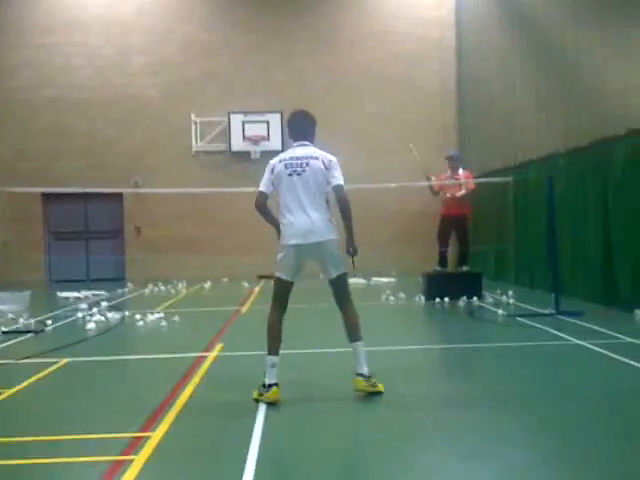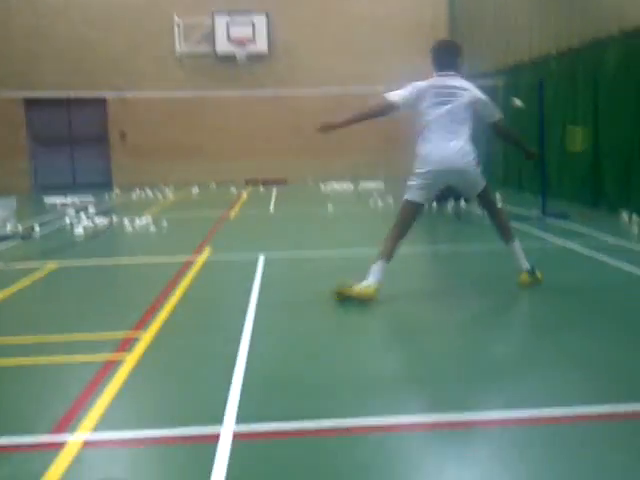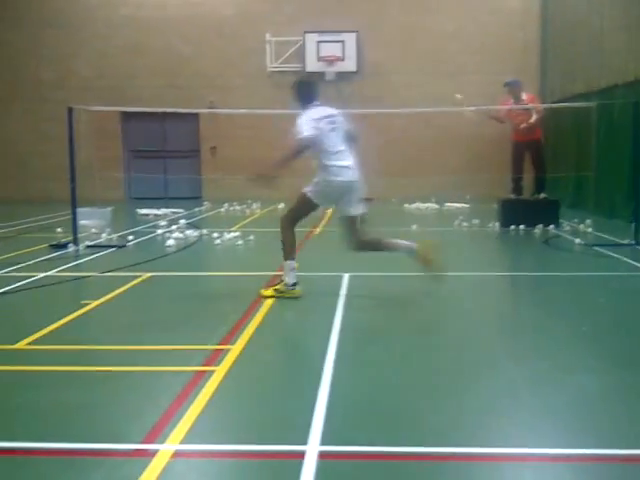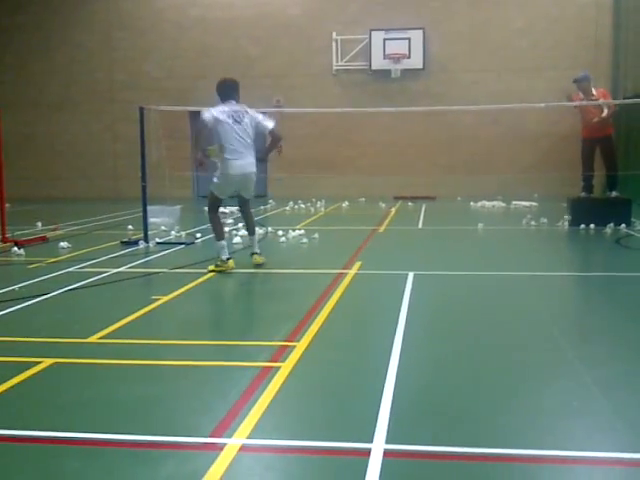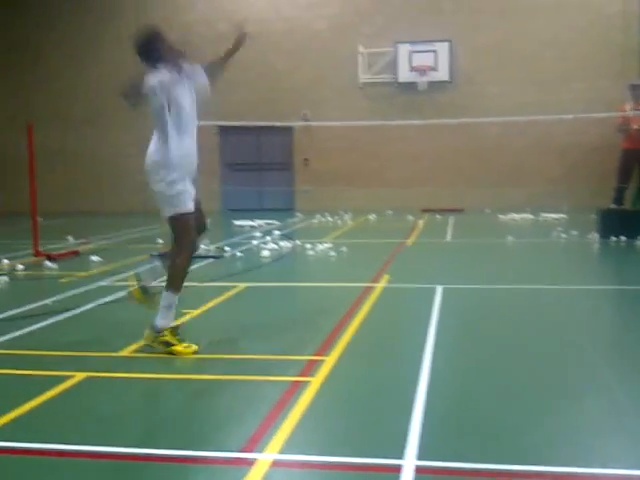
dt=1s
person 1, frame 1
left shoulder: (276, 163)
right shoulder: (326, 159)
left elbow: (259, 203)
right elbow: (342, 199)
right wrist: (351, 237)
left hip: (292, 239)
right hip: (324, 237)
left knee: (278, 308)
right knee: (345, 303)
left ankle: (270, 383)
right ankle: (362, 374)
person 1, frame 2
left shoulder: (421, 88)
right shoulder: (472, 92)
left elbow: (384, 107)
right elbow: (499, 127)
left wrist: (339, 123)
right wrist: (526, 150)
left hip: (428, 164)
right hip: (462, 161)
left knee: (400, 226)
right knee: (493, 210)
left ankle: (370, 284)
right ankle: (526, 270)
person 1, frame 3
left shoulder: (307, 119)
right shoulder: (335, 114)
left elbow: (303, 145)
right elbow: (351, 136)
left wrist: (275, 169)
left hip: (330, 179)
right hip: (351, 177)
left knee: (287, 223)
right knee: (358, 242)
left ankle: (290, 283)
right ankle: (415, 250)
person 1, frame 4
left shoulder: (213, 113)
right shoulder: (251, 114)
left elbow: (206, 120)
right elbow: (276, 135)
left wrist: (205, 150)
right wrist: (264, 155)
left hip: (228, 171)
right hip: (249, 170)
left knee: (213, 210)
right knee: (245, 209)
left ankle: (225, 258)
right ankle: (256, 253)
person 1, frame 5
left shoulder: (186, 75)
right shoulder: (162, 78)
left elbow: (211, 71)
right elbow: (131, 96)
left wrist: (234, 47)
left hip: (179, 172)
right hip: (169, 171)
left knee: (197, 226)
right knee: (186, 242)
left ankle: (148, 281)
right ankle: (161, 328)
